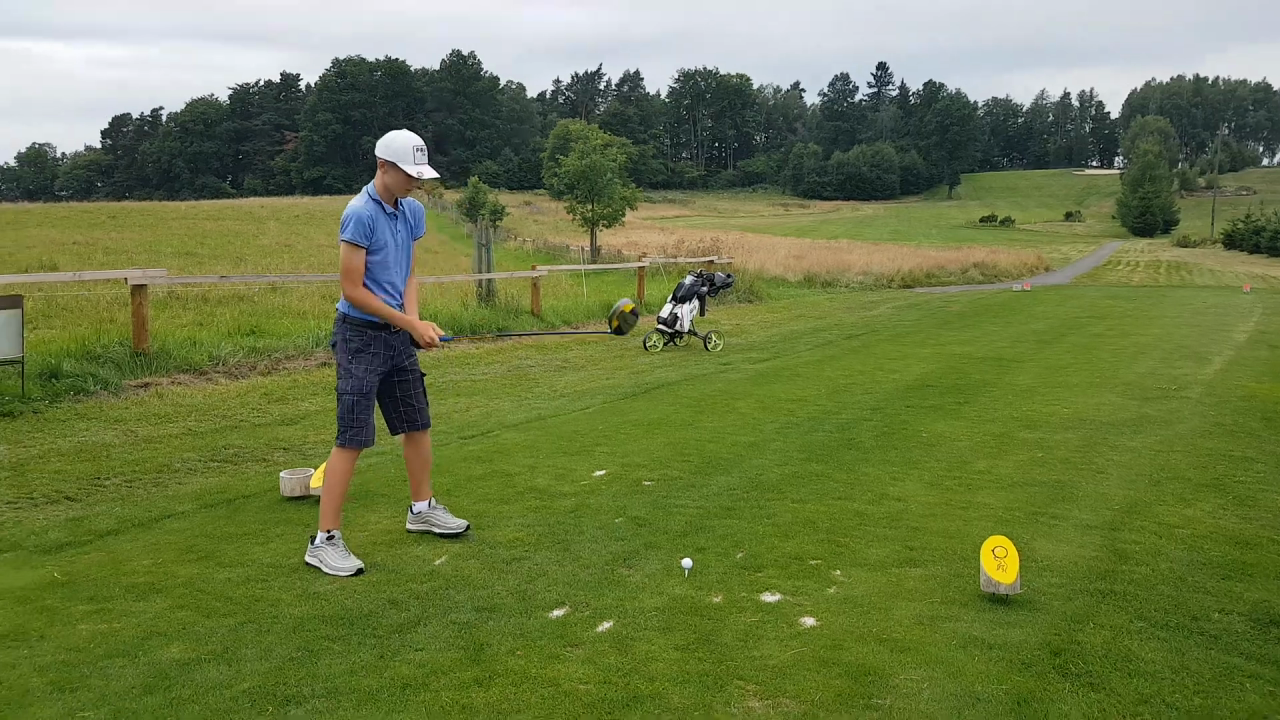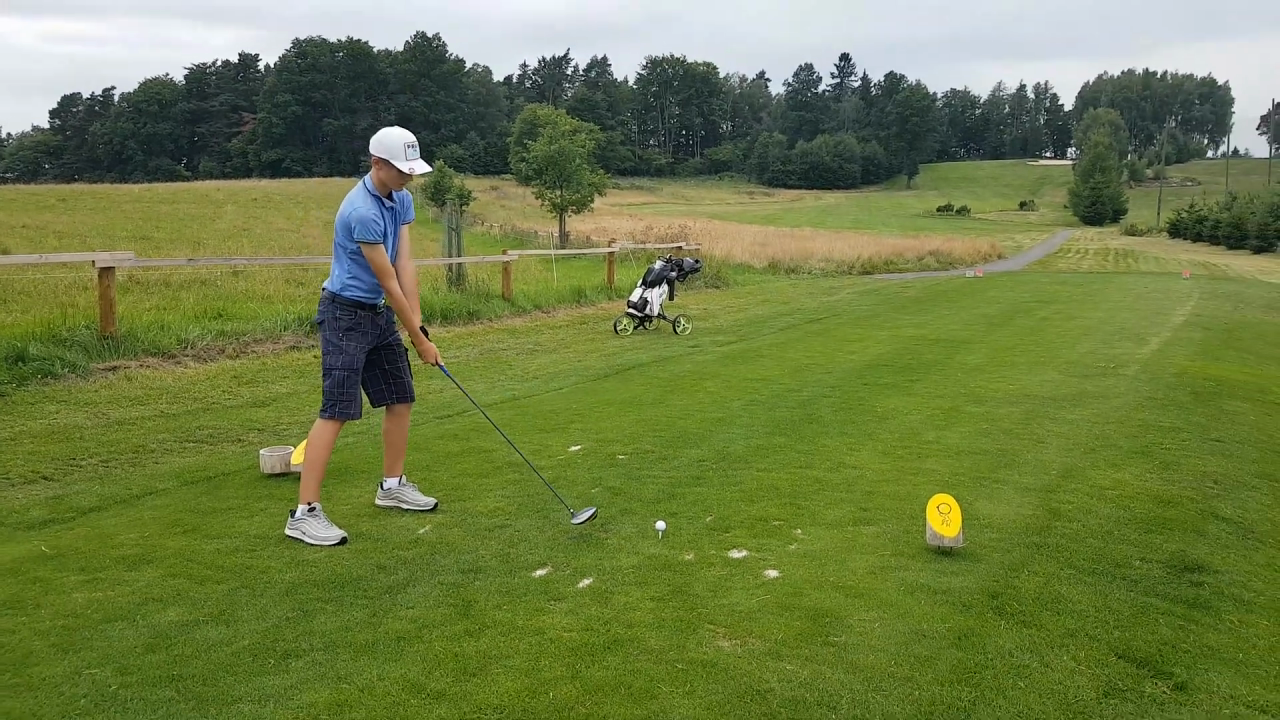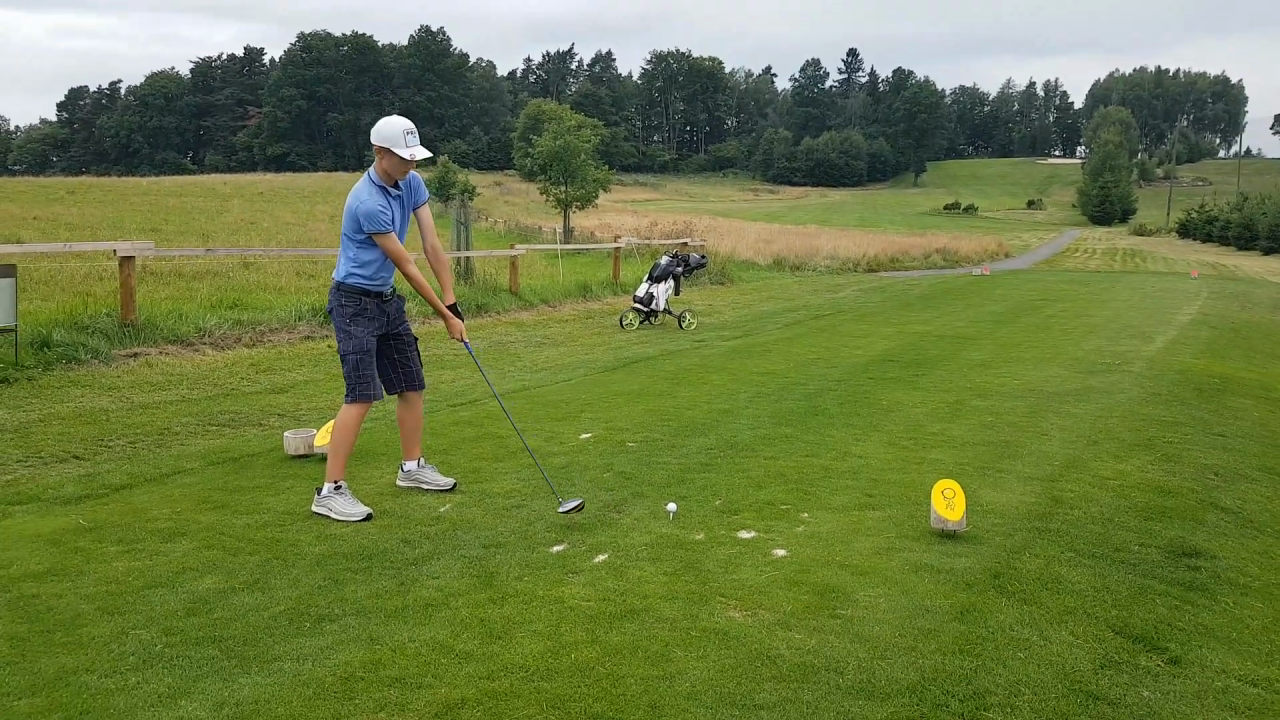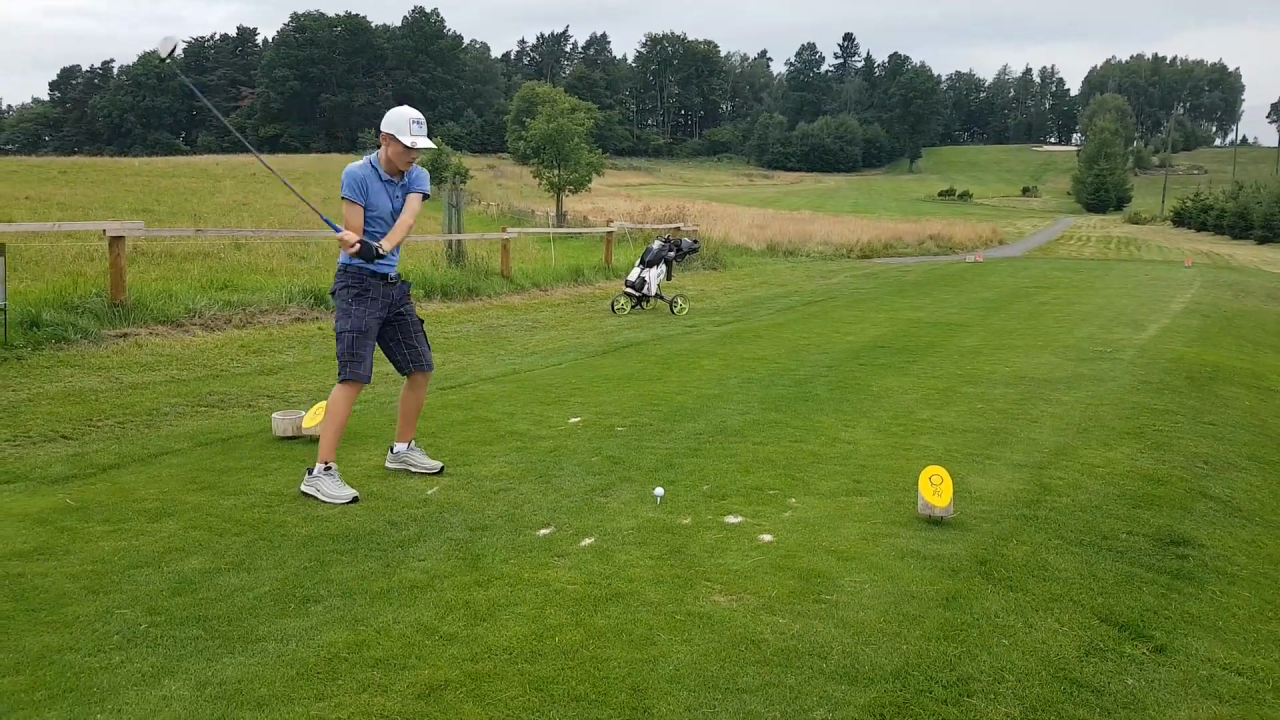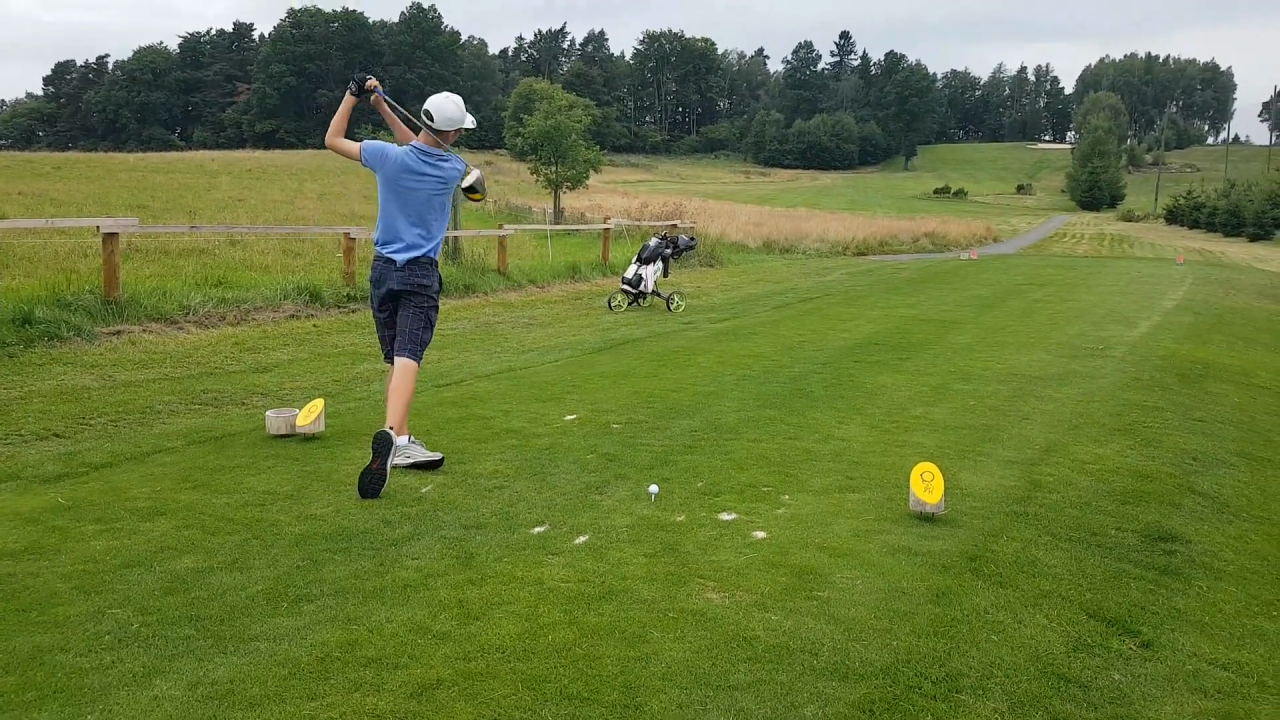
dt=1s
person 1, frame 1
left shoulder: (413, 212)
right shoulder: (359, 215)
right elbow: (353, 291)
left wrist: (415, 323)
right wrist: (411, 326)
left hip: (394, 334)
right hip: (360, 334)
left knee: (417, 424)
right knee: (352, 437)
left ankle: (422, 507)
right ankle: (324, 541)
person 1, frame 2
left shoulder: (401, 199)
right shoulder: (362, 211)
left elbow: (405, 264)
right elbow: (389, 281)
left wrist: (419, 324)
right wrist: (419, 340)
left hip: (378, 313)
right hip: (345, 315)
left knee: (400, 398)
right knee: (336, 410)
left ankle: (392, 485)
right ankle: (305, 512)
person 1, frame 3
left shoulder: (413, 185)
right shoulder: (366, 202)
left elbow: (432, 245)
right elbow: (405, 266)
left wrist: (451, 300)
right wrist: (444, 315)
left hip: (389, 300)
right hip: (354, 302)
left knee: (412, 386)
right knee: (361, 395)
left ankle: (412, 467)
right ankle: (330, 491)
person 1, frame 4
left shoulder: (418, 177)
right shoulder: (356, 174)
left elbow: (404, 226)
right elbow: (352, 234)
left wrist: (380, 245)
right wrist: (353, 240)
left hip: (391, 282)
right hip: (358, 283)
left knee: (420, 369)
right knee: (353, 376)
left ankle: (402, 448)
right ankle: (322, 470)
person 1, frame 5
left shoulder: (387, 156)
right shoulder: (453, 167)
left elbow: (333, 140)
left wrist: (353, 94)
right wrist: (383, 109)
left hip: (383, 268)
right hip: (421, 273)
left knee: (395, 355)
right knee: (407, 357)
left ankle: (400, 441)
right ankle: (390, 435)
